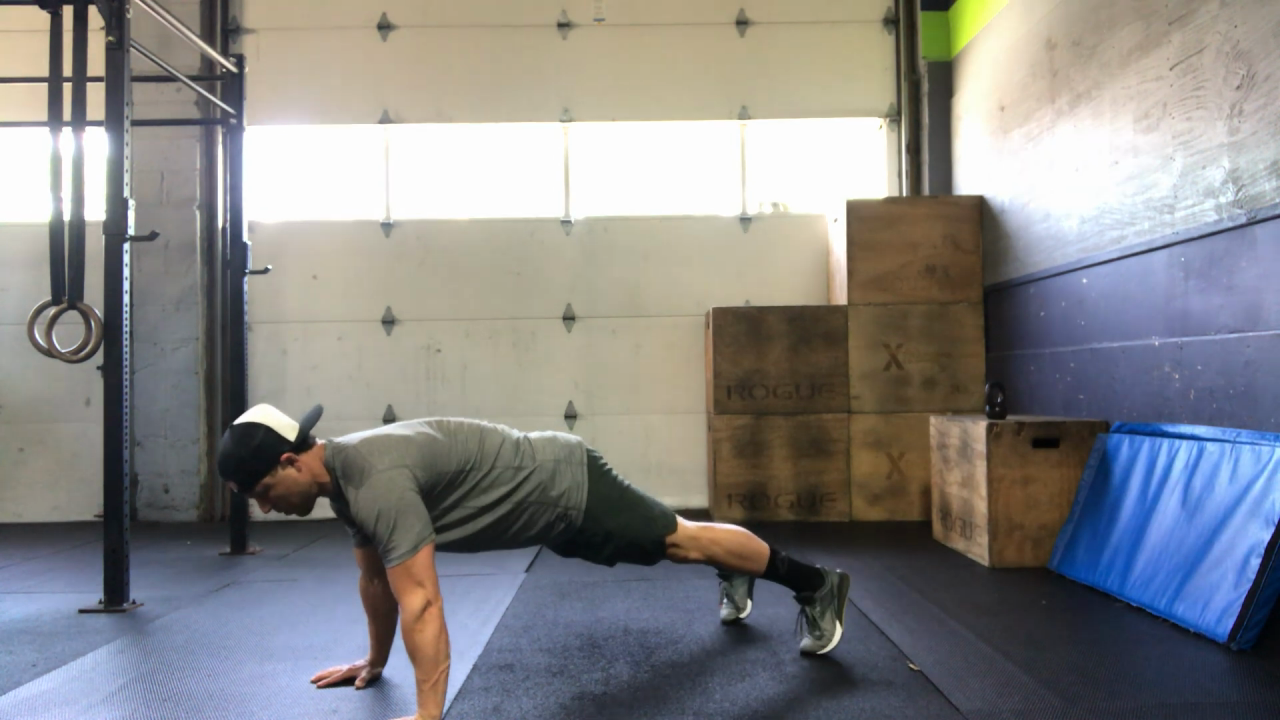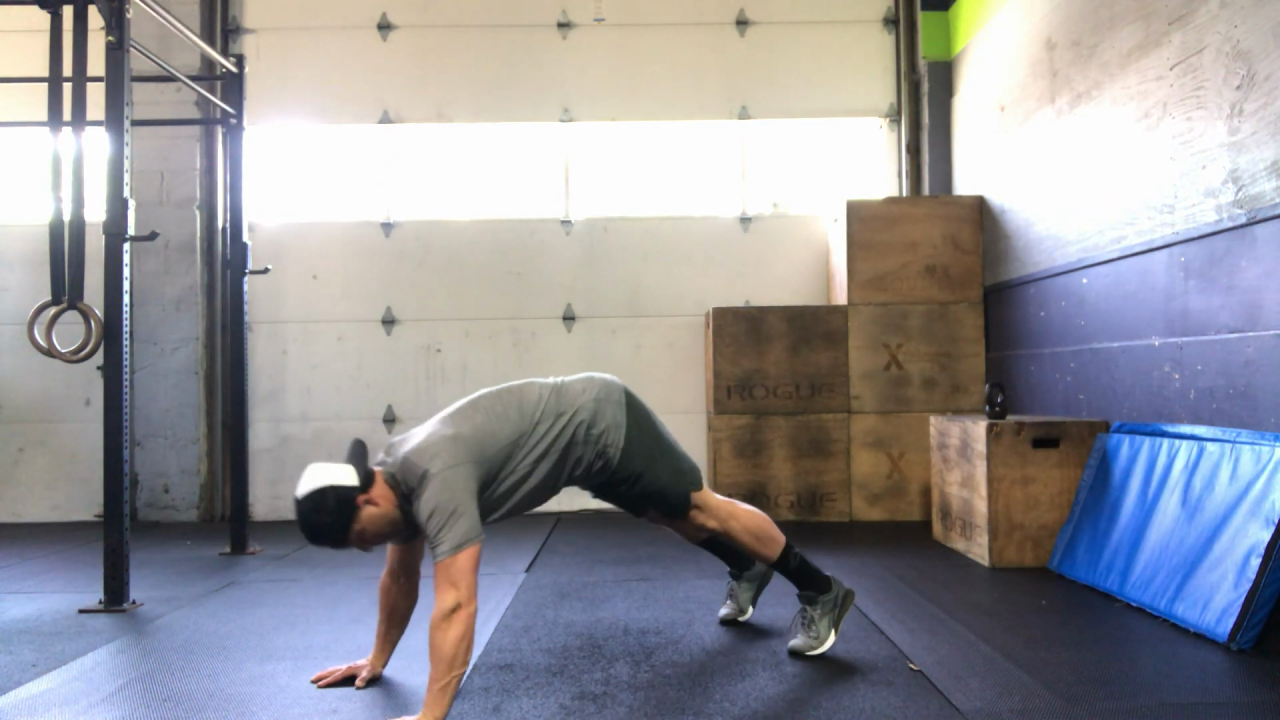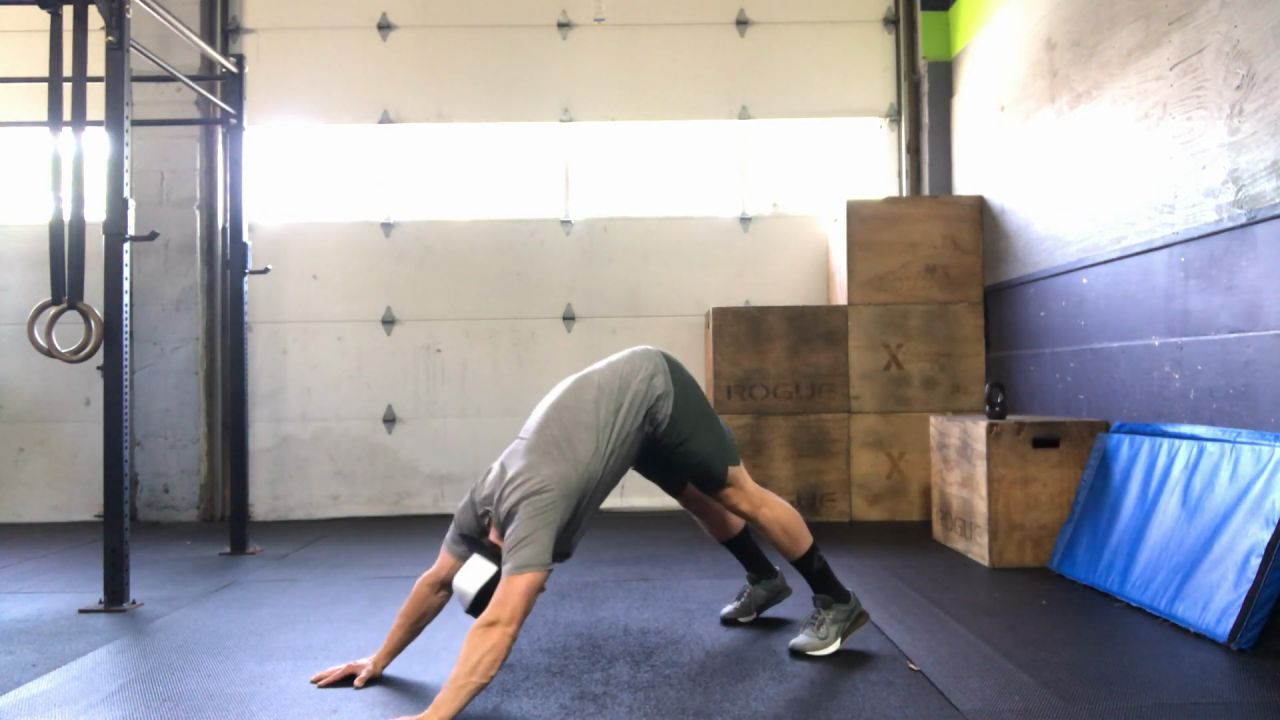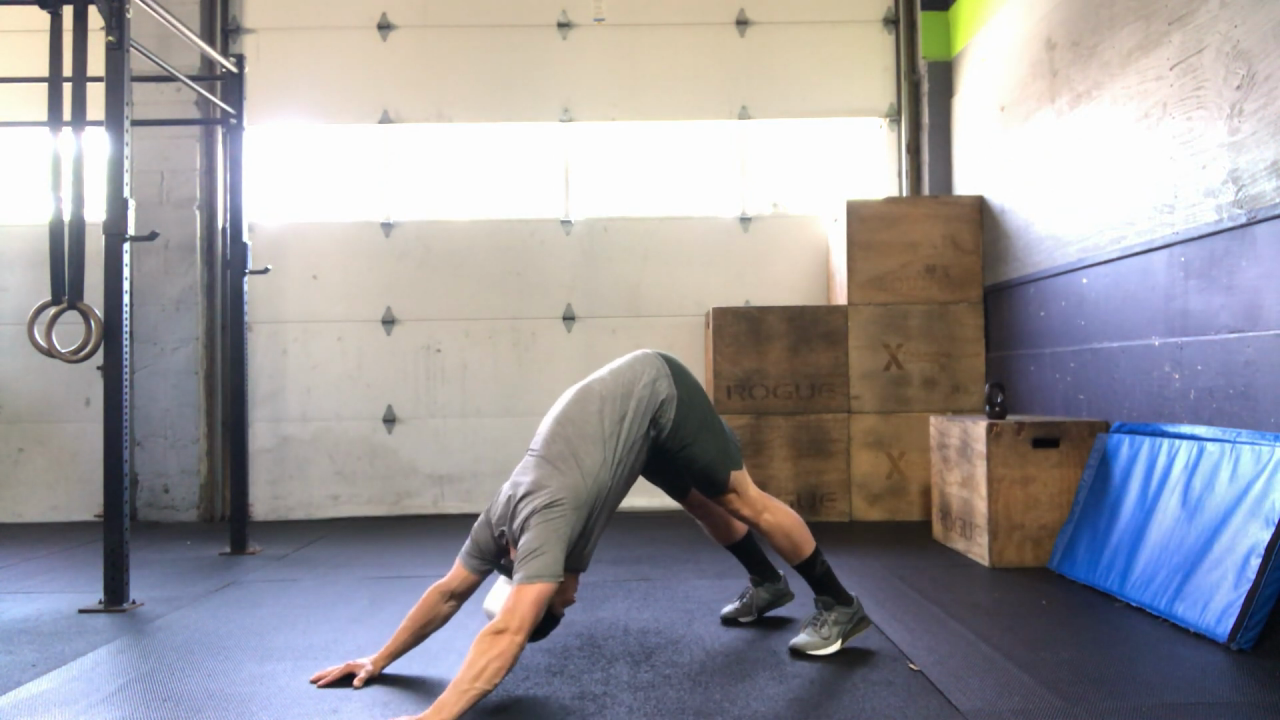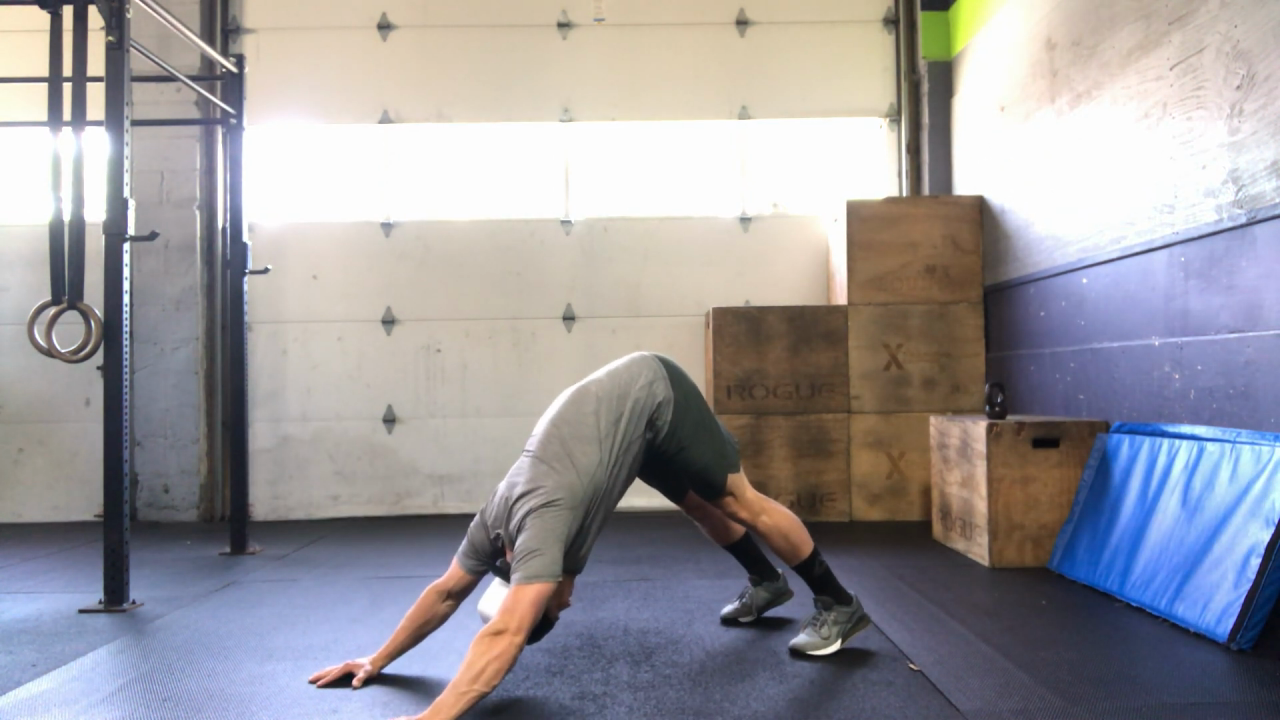
dt=1s
person 1, frame 1
left shoulder: (377, 483)
right shoulder: (344, 478)
left elbow: (420, 603)
right elbow: (374, 579)
right wrist: (374, 660)
left hip: (564, 489)
right hip: (551, 496)
left knee: (681, 542)
right knee: (668, 541)
left ankle: (816, 586)
right ankle: (735, 578)
person 1, frame 2
left shoulder: (434, 480)
right shoulder: (395, 477)
left elbow: (455, 602)
right elbow: (400, 577)
right wrist: (376, 660)
left hip: (601, 422)
right hip: (586, 435)
left knee: (702, 510)
right knee: (673, 515)
left ankle: (820, 592)
right ankle: (746, 573)
person 1, frame 3
left shoulder: (533, 509)
right shoulder: (483, 503)
left elbow: (499, 625)
right elbow: (436, 582)
right wrist: (379, 659)
left hip: (653, 389)
right hip: (629, 399)
left knee: (739, 495)
right knee: (698, 499)
left ankle: (836, 602)
right ankle: (764, 580)
person 1, frame 4
left shoulder: (545, 521)
right shoulder: (503, 516)
left elbow: (506, 633)
right elbow: (447, 592)
right wrist: (378, 660)
left hip: (656, 391)
right hip: (633, 399)
left knee: (741, 499)
right knee: (702, 503)
left ankle: (838, 606)
right ankle: (767, 583)
person 1, frame 5
left shoulder: (540, 522)
right shoulder: (497, 516)
left elbow: (505, 633)
right elbow: (445, 592)
right wrist: (376, 661)
left hip: (653, 394)
right hip: (632, 404)
left knee: (738, 501)
right knee: (701, 505)
left ankle: (838, 605)
right ankle: (767, 582)
